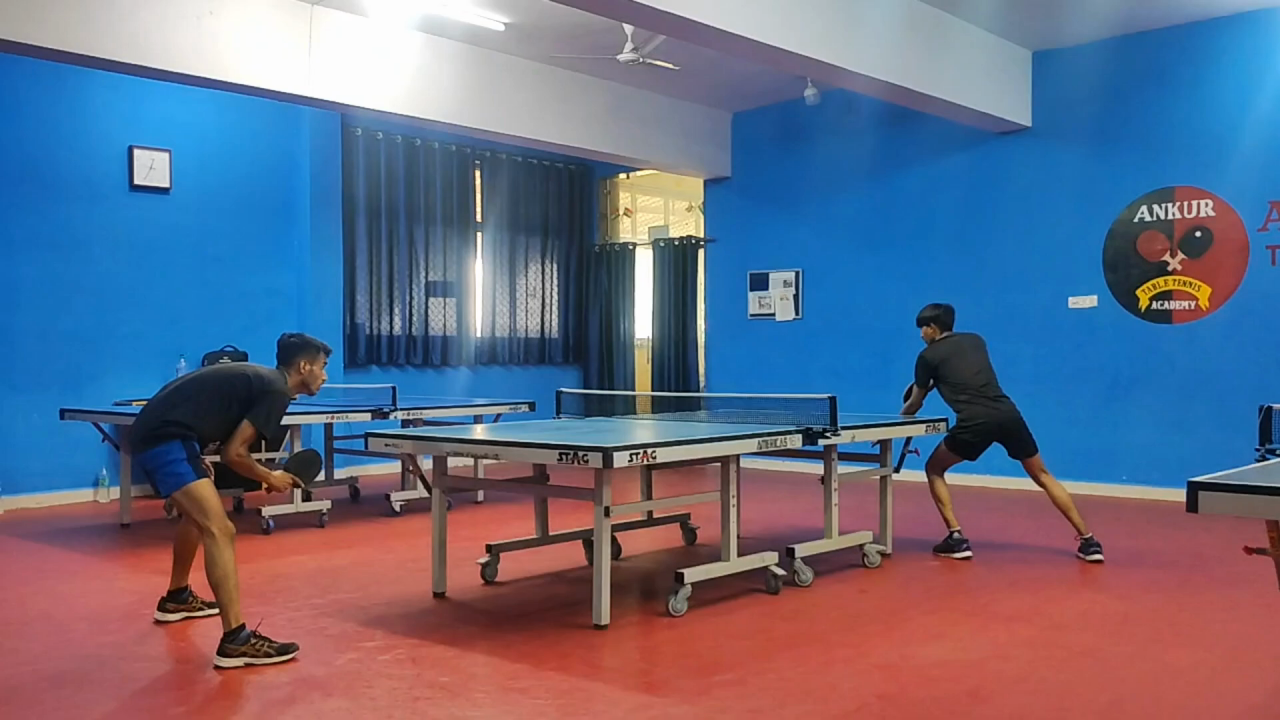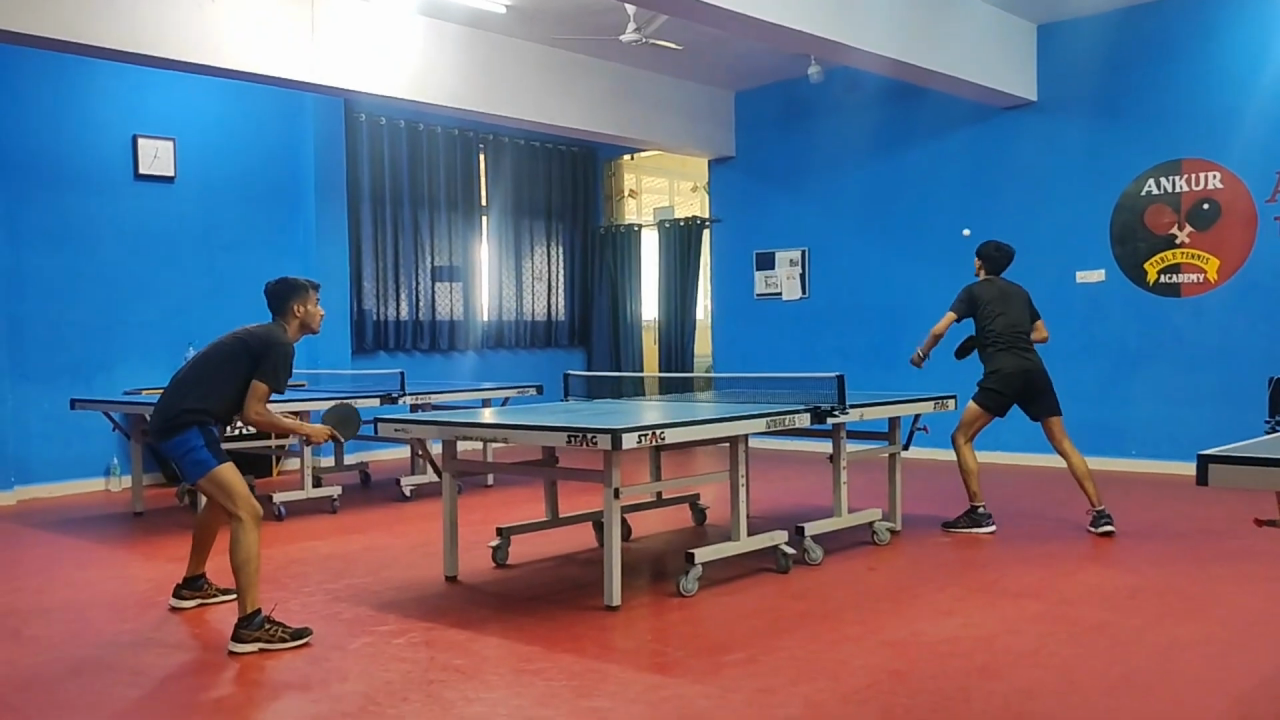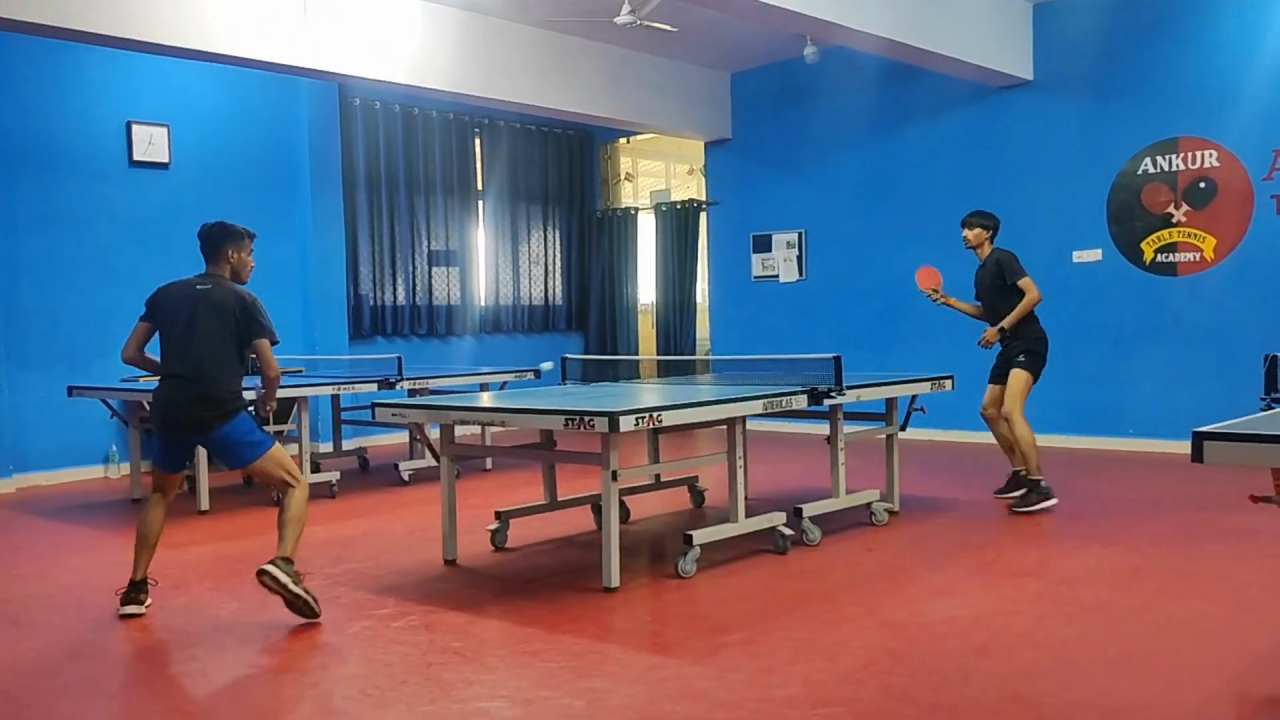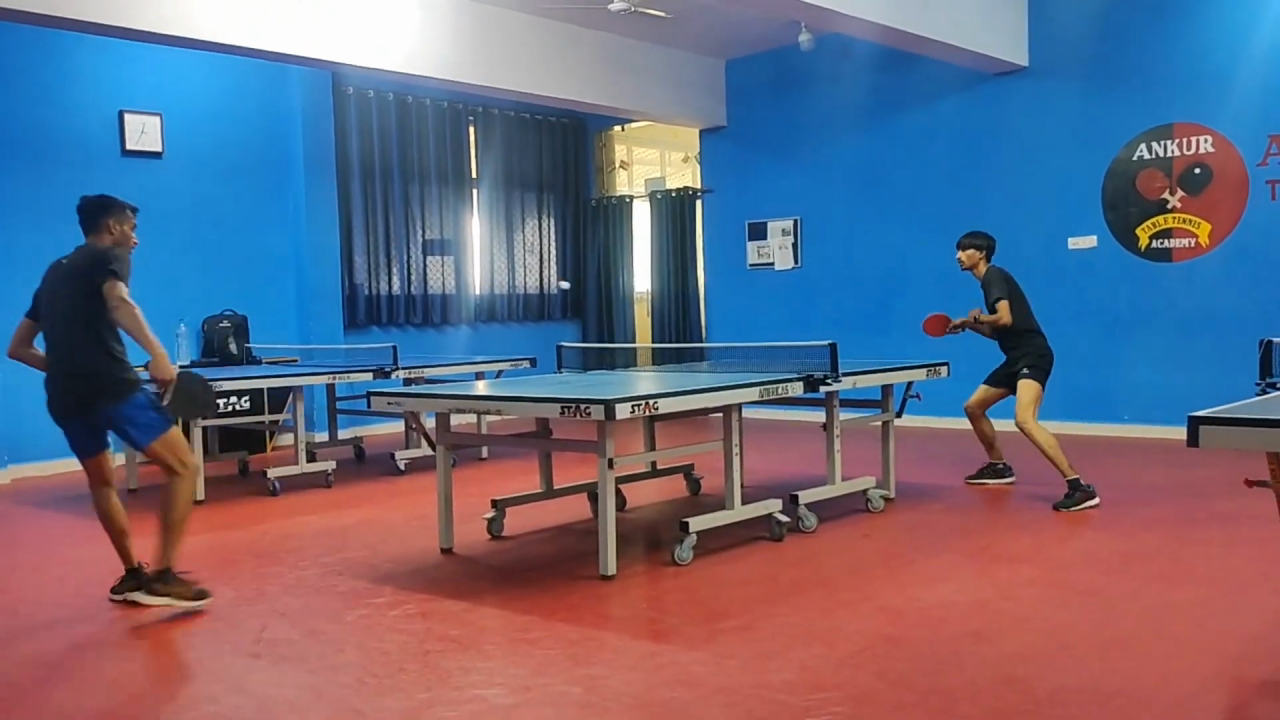
dt=0.7s
person 1, frame 1
left shoulder: (258, 378)
right shoulder: (276, 391)
right elbow: (233, 453)
left wrist: (195, 459)
right wrist: (270, 478)
left hip: (151, 434)
right hip: (165, 440)
left knee: (199, 511)
right knee: (219, 529)
left ankle: (177, 597)
right ankle: (235, 641)
person 1, frame 2
left shoulder: (260, 337)
right shoulder: (279, 345)
right elbow: (253, 413)
left wrist: (281, 422)
right wrist: (305, 430)
left hip: (174, 421)
right hip: (186, 427)
left knee: (222, 499)
right knee: (246, 512)
left ankle: (192, 584)
right ankle: (250, 625)
person 1, frame 3
left shoulder: (165, 294)
right shoulder: (243, 301)
left elbow: (129, 353)
right elbow: (270, 370)
right wrist: (269, 397)
left hip: (170, 411)
right hip: (221, 412)
left knee: (162, 493)
right knee: (294, 484)
left ankle: (135, 589)
right ankle: (282, 564)
person 1, frame 4
left shoulder: (53, 273)
right shoulder: (108, 257)
left elbow: (17, 348)
right elbow: (119, 303)
right wrist: (158, 354)
left hip: (63, 396)
right hip: (111, 386)
left knee: (102, 482)
right knee: (182, 469)
left ankle: (134, 574)
right ankle: (163, 576)
person 2, frame 1
left shoulder: (928, 356)
right shoulder: (976, 341)
left elbow: (915, 402)
left hip: (975, 423)
right hip: (1008, 414)
left knee: (934, 469)
right knee: (1043, 477)
left ankle: (957, 538)
right ankle: (1088, 541)
person 2, frame 2
left shoulder: (974, 291)
right shoulder: (1021, 292)
left elbow: (940, 329)
right elbow: (1042, 334)
left wrist: (922, 352)
left hip: (1002, 375)
right hip: (1034, 371)
left knee: (961, 438)
right knee: (1062, 443)
left ankle: (978, 513)
right ankle: (1099, 513)
person 2, frame 3
left shoulder: (1003, 258)
right shoulder: (981, 269)
left elbow: (1033, 295)
right elbow: (984, 311)
left wrist: (1001, 327)
right wrist: (946, 299)
left hip: (1028, 343)
right hip: (1011, 347)
left knee: (1010, 412)
right knee: (990, 411)
left ankle: (1040, 487)
right ankle: (1022, 474)
person 2, frame 4
left shoulder: (995, 277)
right shoulder: (989, 283)
left elbow: (1005, 320)
left wrist: (979, 318)
right wrist: (968, 324)
left hip: (1033, 356)
right hip: (1015, 359)
left knee: (1024, 420)
right knee: (973, 407)
left ankle: (1079, 486)
right ankle: (999, 466)
